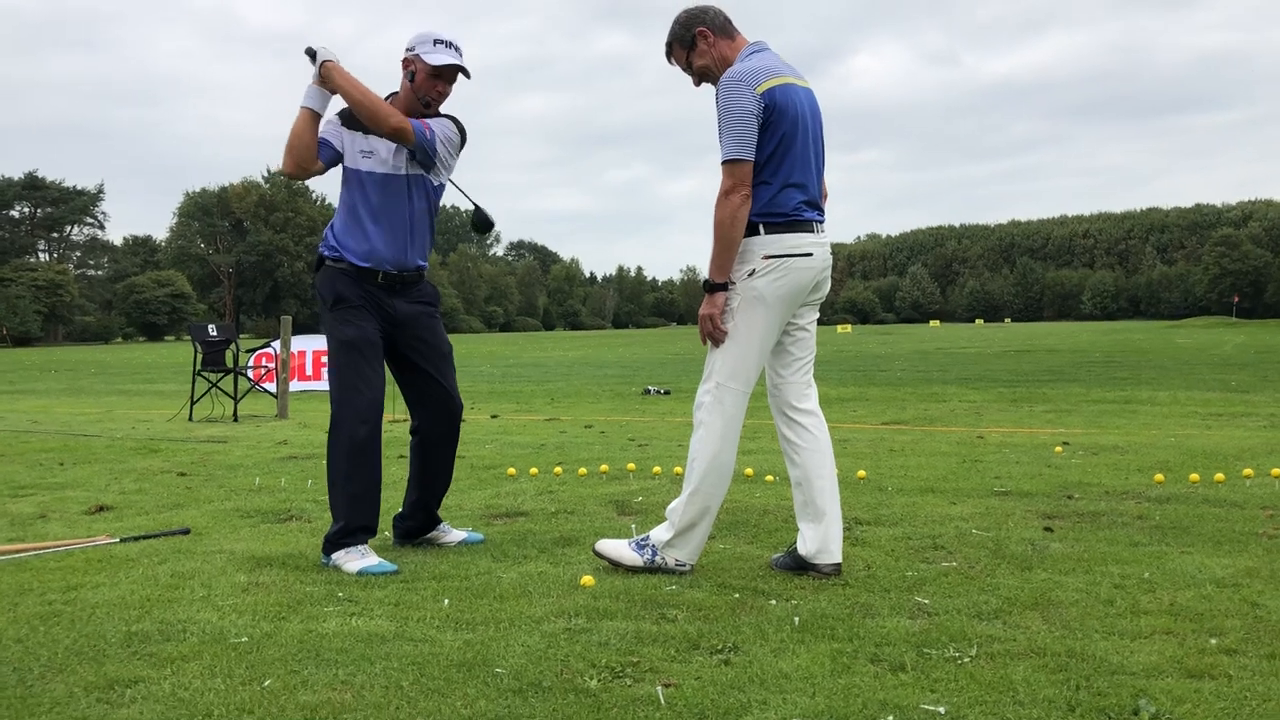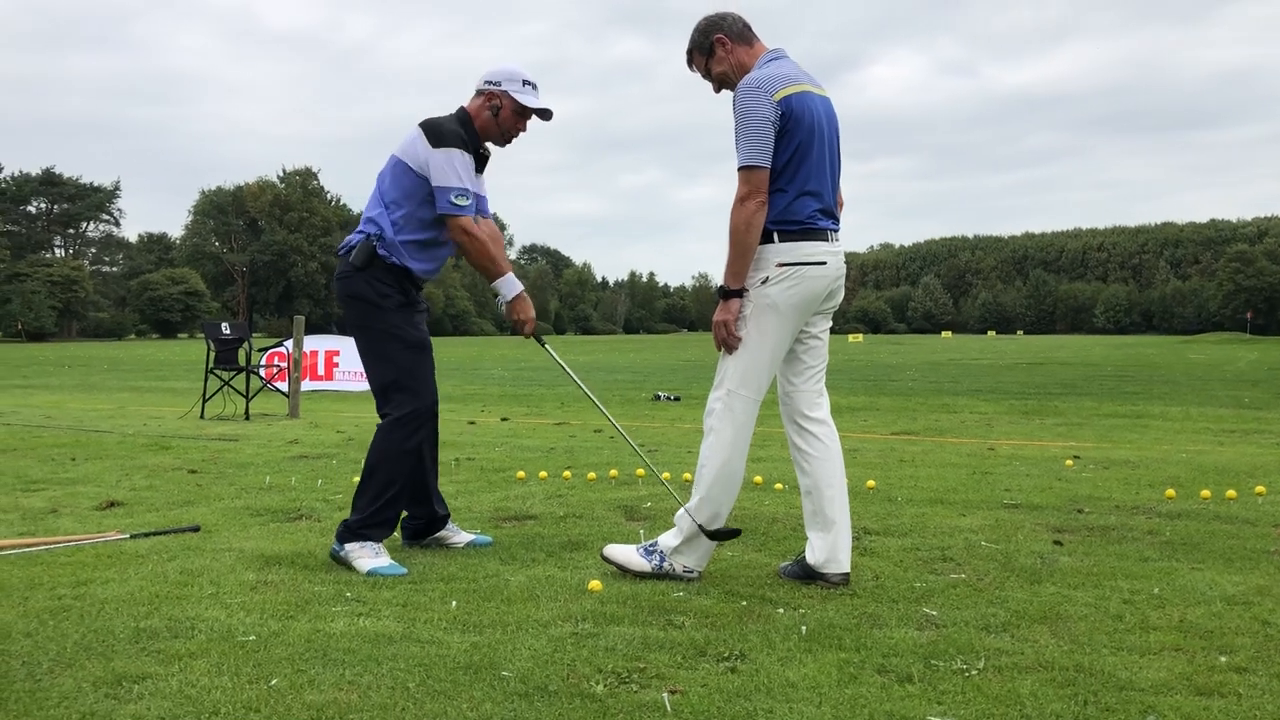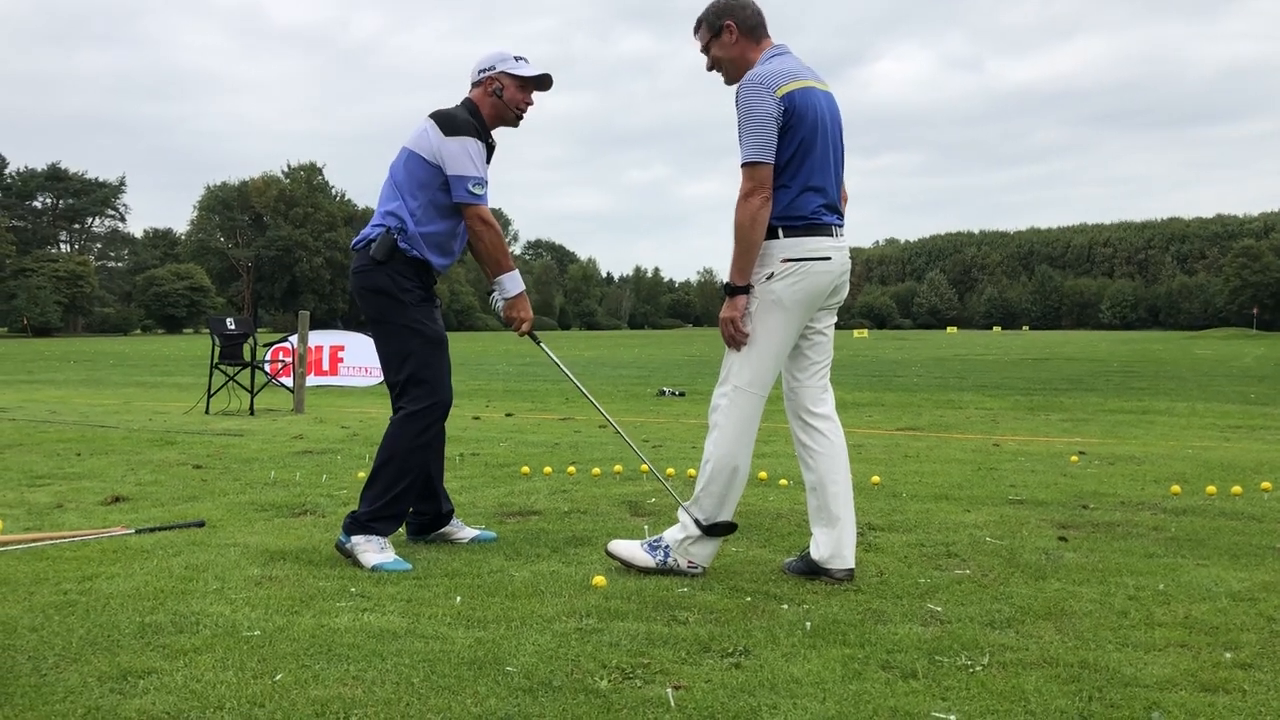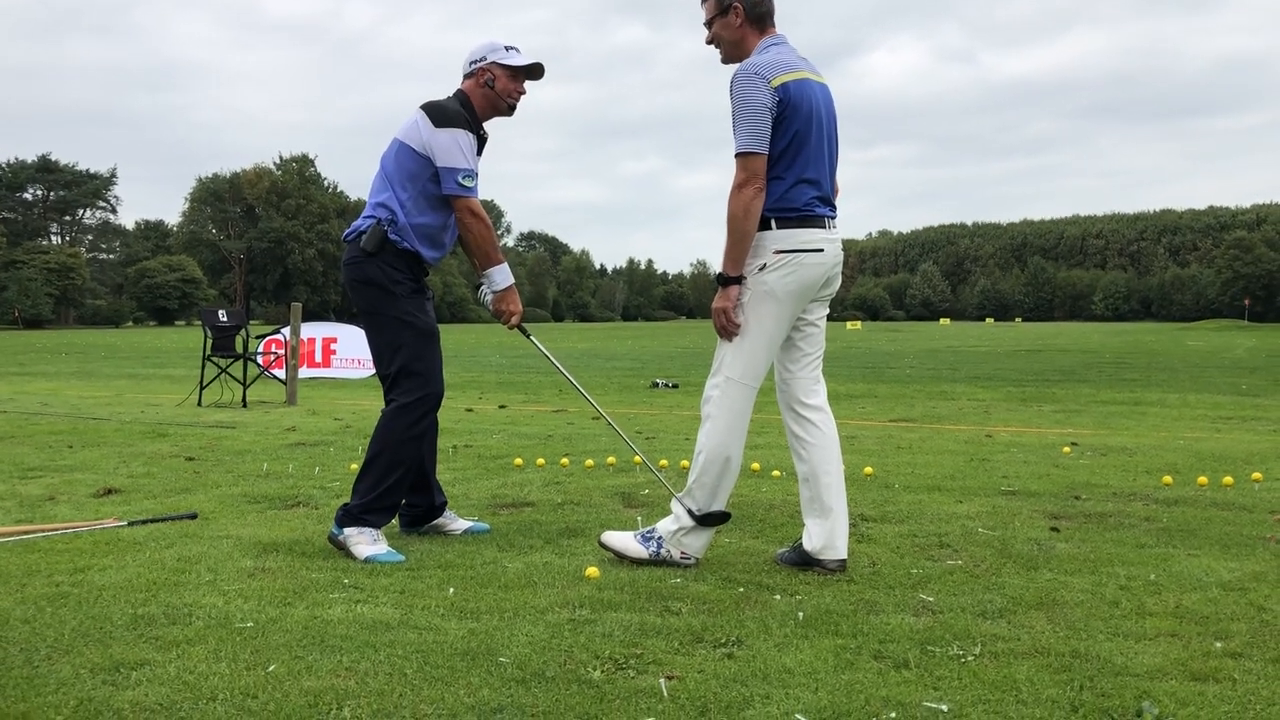
dt=0.5s
person 1, frame 1
left shoulder: (741, 82)
right shoulder: (795, 80)
left elbow: (737, 192)
left wrist: (716, 287)
left hip: (767, 257)
right hip: (810, 254)
left knee: (720, 399)
right knee: (797, 398)
left ankle: (674, 547)
right ankle: (821, 544)
person 1, frame 2
left shoulder: (757, 88)
right shoulder: (812, 87)
left elbow: (752, 199)
left wrist: (730, 292)
left hip: (781, 263)
right hip: (825, 261)
left knee: (731, 407)
right knee: (808, 409)
left ankle: (684, 550)
right ankle: (829, 554)
person 1, frame 3
left shoulder: (760, 84)
right shoulder: (816, 83)
left elbow: (757, 195)
left wrist: (736, 288)
left hip: (787, 259)
right hip: (830, 257)
left knee: (736, 403)
right knee: (814, 405)
left ankle: (688, 547)
right ankle: (833, 550)
person 1, frame 4
left shoulder: (755, 74)
right shoulder: (810, 75)
left elbow: (750, 185)
left wrist: (728, 279)
left hip: (779, 250)
right hip: (822, 248)
left knee: (728, 395)
right knee: (805, 397)
left ankle: (682, 536)
right ankle: (826, 541)
person 2, frame 1
left shoulder: (446, 132)
right shoulder: (351, 119)
left elbow: (392, 124)
right elbow: (296, 166)
left wrist: (334, 69)
right wrist: (318, 89)
left hip: (410, 289)
right hip: (350, 285)
left knee: (441, 407)
right knee: (360, 408)
left ankle: (418, 522)
right ankle: (346, 540)
person 2, frame 2
left shoulder: (466, 151)
right shoulder: (445, 139)
left elbow: (484, 229)
right elbow: (462, 232)
left wrist: (512, 290)
right wrist: (512, 289)
left hip: (391, 283)
right hip: (375, 280)
left knee: (417, 404)
right knee: (411, 405)
left ankle: (426, 520)
right ankle: (360, 536)
person 2, frame 3
left shoulder: (467, 135)
right shoulder: (458, 129)
left elbow: (473, 228)
right elbow: (480, 222)
left wrist: (502, 290)
right wrist: (514, 289)
left hip: (403, 274)
right hip: (393, 272)
left knee: (427, 398)
right knee: (425, 398)
left ankle: (430, 516)
right ankle: (366, 529)
person 2, frame 4
left shoulder: (459, 127)
right shoulder: (447, 120)
left elbow: (462, 219)
right elbow: (469, 214)
left wrist: (492, 284)
right wrist: (504, 282)
left hip: (398, 267)
right hip: (383, 264)
left knee: (421, 389)
right knee: (416, 390)
left ankle: (422, 508)
right ankle: (358, 521)
